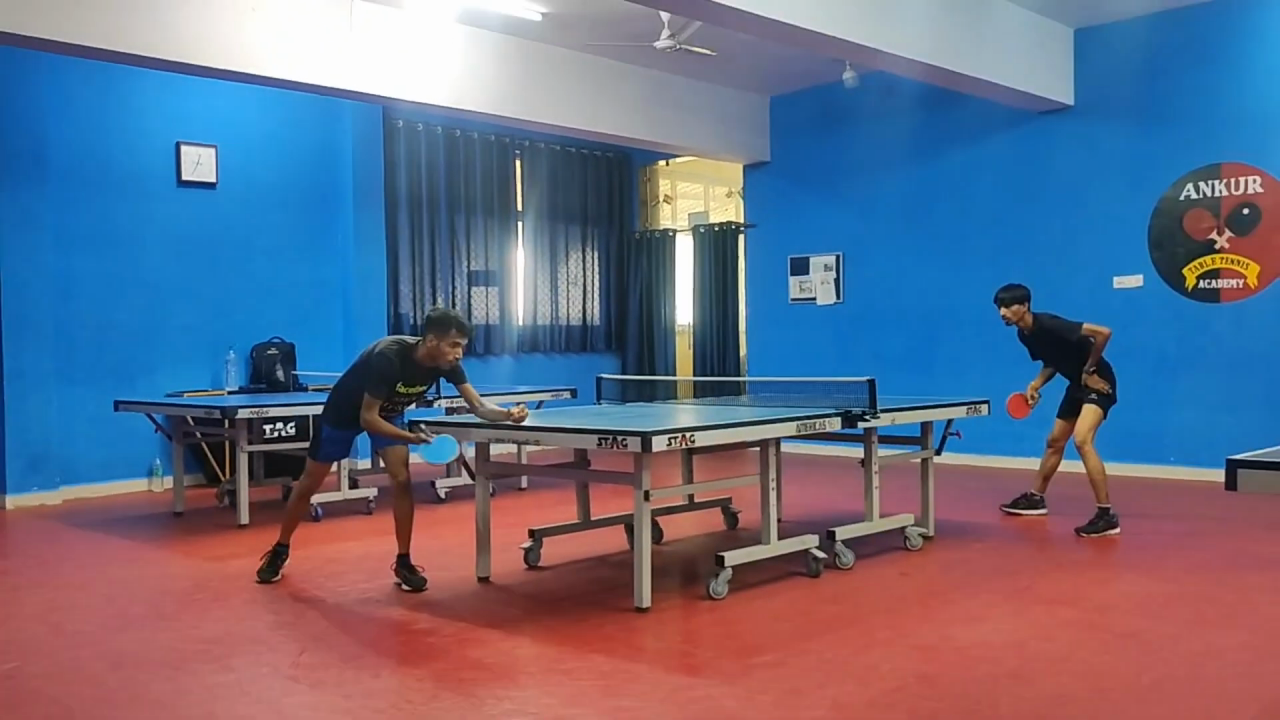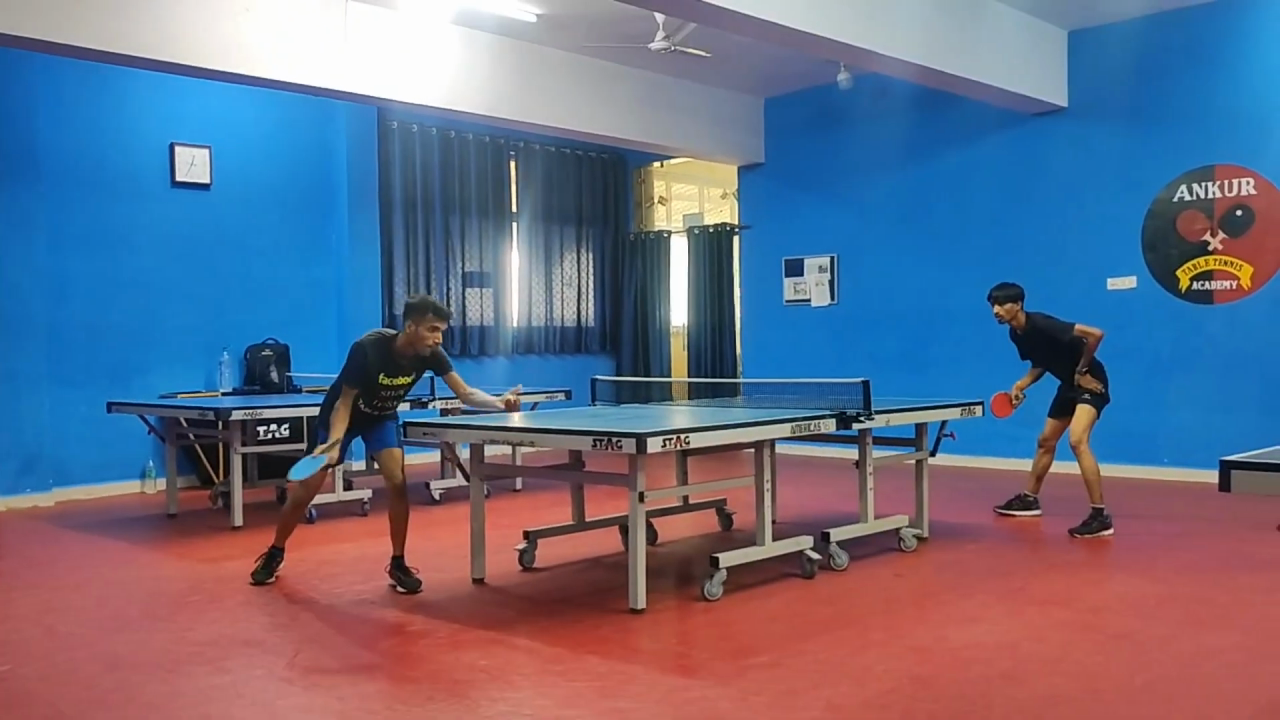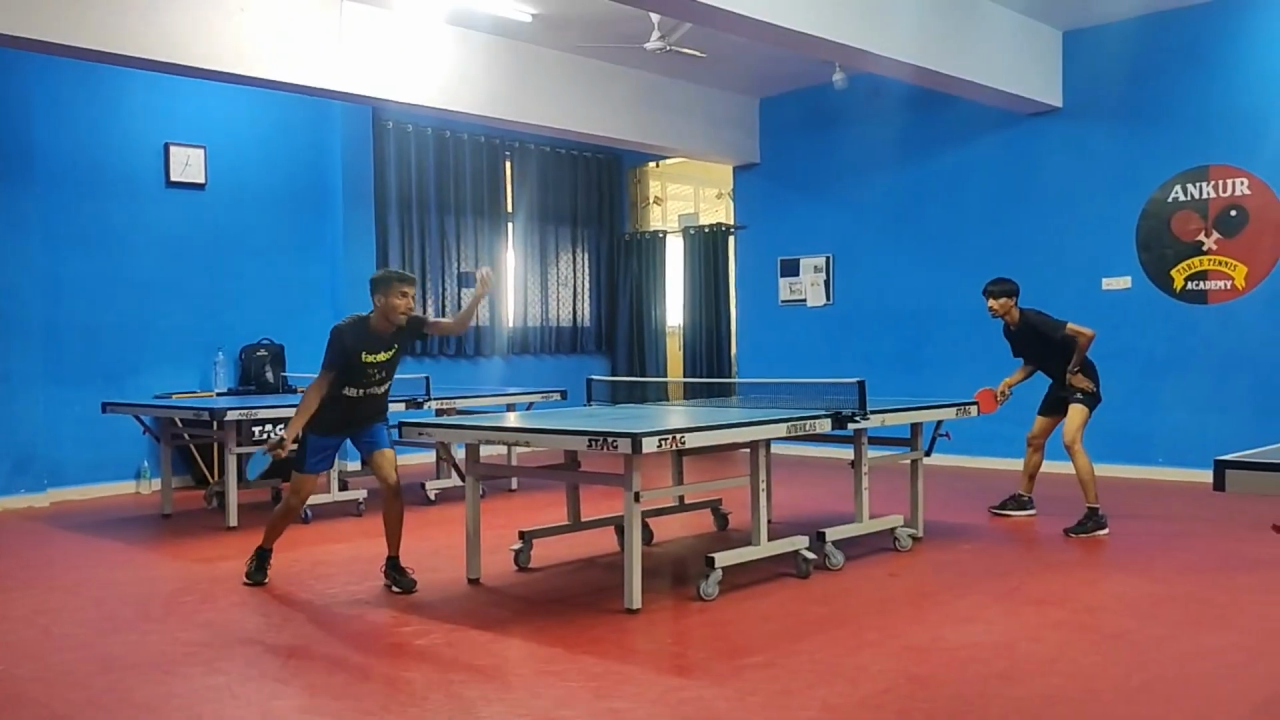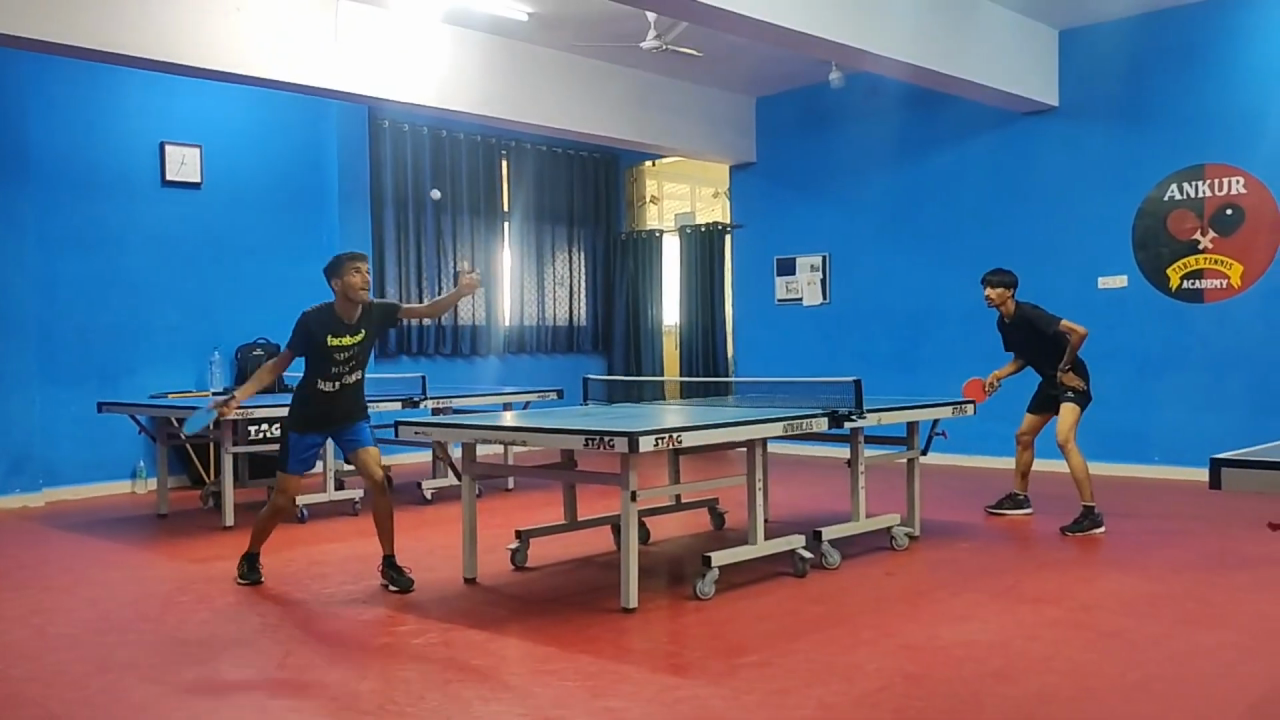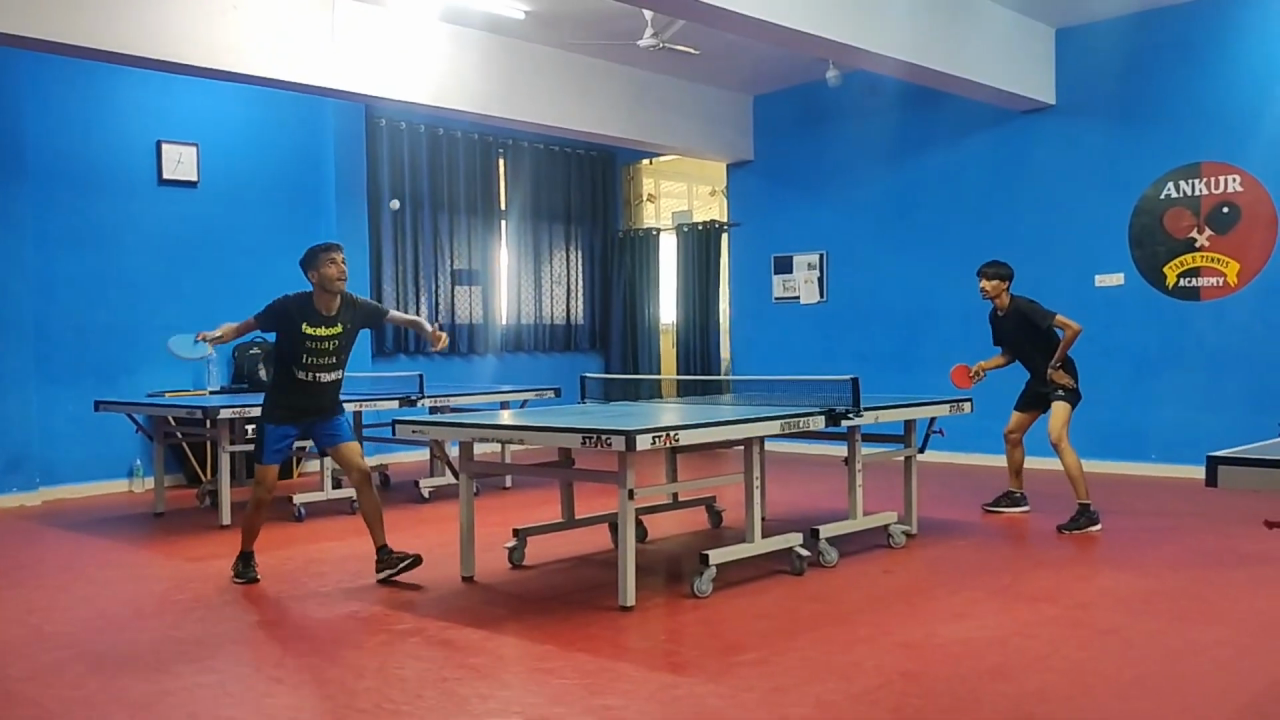
dt=0.2s
person 1, frame 1
left shoulder: (447, 363)
right shoulder: (388, 357)
left elbow: (477, 405)
right elbow: (367, 417)
left wrist: (508, 414)
right wrist: (410, 437)
left hip: (389, 414)
right hip: (345, 412)
left knee: (402, 480)
right knee: (309, 484)
left ankle: (403, 562)
right ankle: (280, 551)
person 1, frame 2
left shoulder: (431, 354)
right shoulder: (368, 348)
left elbow: (466, 393)
right elbow: (344, 403)
left wrist: (500, 402)
right wrist: (334, 442)
left hip: (382, 417)
right hip: (342, 413)
left knee: (398, 483)
right knee: (305, 492)
left ankle: (398, 564)
right ankle: (275, 553)
person 1, frame 3
left shoulder: (407, 326)
right shoulder: (345, 333)
left elbow: (455, 326)
right elbow: (321, 386)
left wrist: (477, 298)
right wrist: (291, 432)
left hip: (371, 417)
right hip: (328, 420)
left knee: (392, 483)
right knee: (297, 498)
left ankle: (393, 564)
right ankle: (262, 554)
person 1, frame 4
left shoulder: (376, 312)
right shoulder: (312, 320)
left elbow: (429, 311)
right elbow: (278, 364)
left wrist: (459, 292)
right wrist: (238, 396)
left hip: (352, 415)
right hip: (307, 418)
left knee: (377, 479)
right knee: (283, 499)
left ankle: (389, 563)
right ankle: (250, 557)
person 1, frame 5
left shoulder: (356, 308)
right shoulder: (289, 307)
left elbow: (406, 320)
right elbow: (243, 327)
left wrist: (429, 331)
right wrist: (217, 335)
left hip: (328, 410)
right hip: (282, 411)
left knee: (361, 472)
right knee: (264, 490)
left ankle: (384, 556)
right ankle: (245, 556)
person 2, frame 1
left shoulder: (1048, 324)
right shoulder: (1023, 333)
left elbow: (1103, 333)
left wrist: (1089, 370)
right wrist: (1036, 385)
left hip: (1096, 382)
right hip: (1078, 385)
left knee: (1081, 441)
right knee: (1054, 441)
left ankle: (1106, 515)
right ankle: (1035, 498)
person 2, frame 2
left shoulder: (1041, 323)
right shoulder: (1016, 334)
left elbow: (1095, 334)
left wrist: (1082, 370)
right wrist: (1021, 384)
left hip: (1089, 381)
right hip: (1069, 384)
left knee: (1077, 441)
right knee: (1045, 441)
left ankle: (1100, 515)
right ankle: (1029, 498)
person 2, frame 3
left shoulder: (1034, 320)
right shoulder: (1009, 330)
left elbow: (1087, 334)
left wrist: (1073, 370)
right wrist: (1009, 382)
left hip: (1081, 381)
right hip: (1059, 384)
left knee: (1071, 440)
right knee: (1034, 439)
left ankle: (1095, 515)
right ankle: (1024, 498)
person 2, frame 4
left shoulder: (1029, 313)
right shoulder: (1003, 323)
left elbow: (1080, 332)
left wrist: (1065, 367)
right wrist: (998, 375)
left hip: (1071, 379)
right hip: (1049, 382)
left knee: (1064, 439)
right knee: (1023, 436)
left ankle: (1091, 513)
right ankle: (1020, 497)
person 2, frame 5
left shoulder: (1024, 307)
right shoulder: (995, 316)
left elbow: (1074, 328)
right elbow: (1008, 354)
left wrist: (1055, 364)
right wrist: (985, 366)
left hip: (1060, 377)
right hip: (1037, 380)
left knee: (1057, 437)
right knee: (1012, 433)
left ankle: (1087, 511)
right ankle: (1016, 494)
